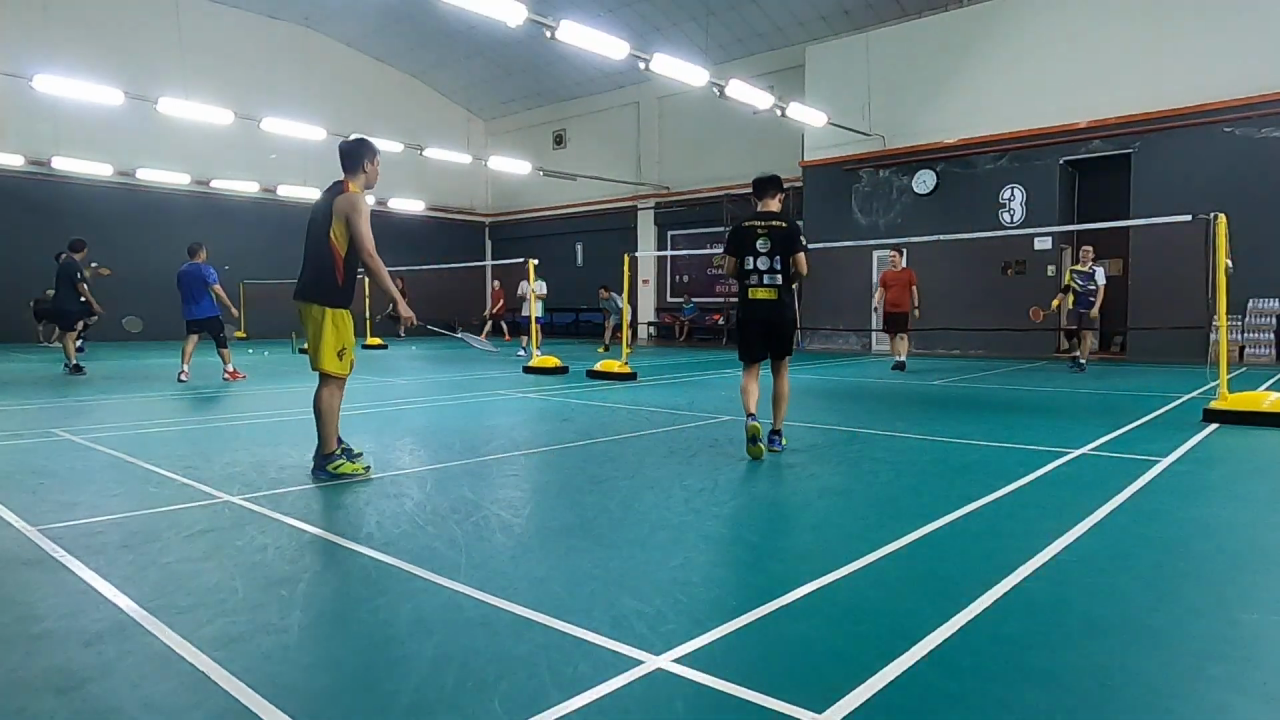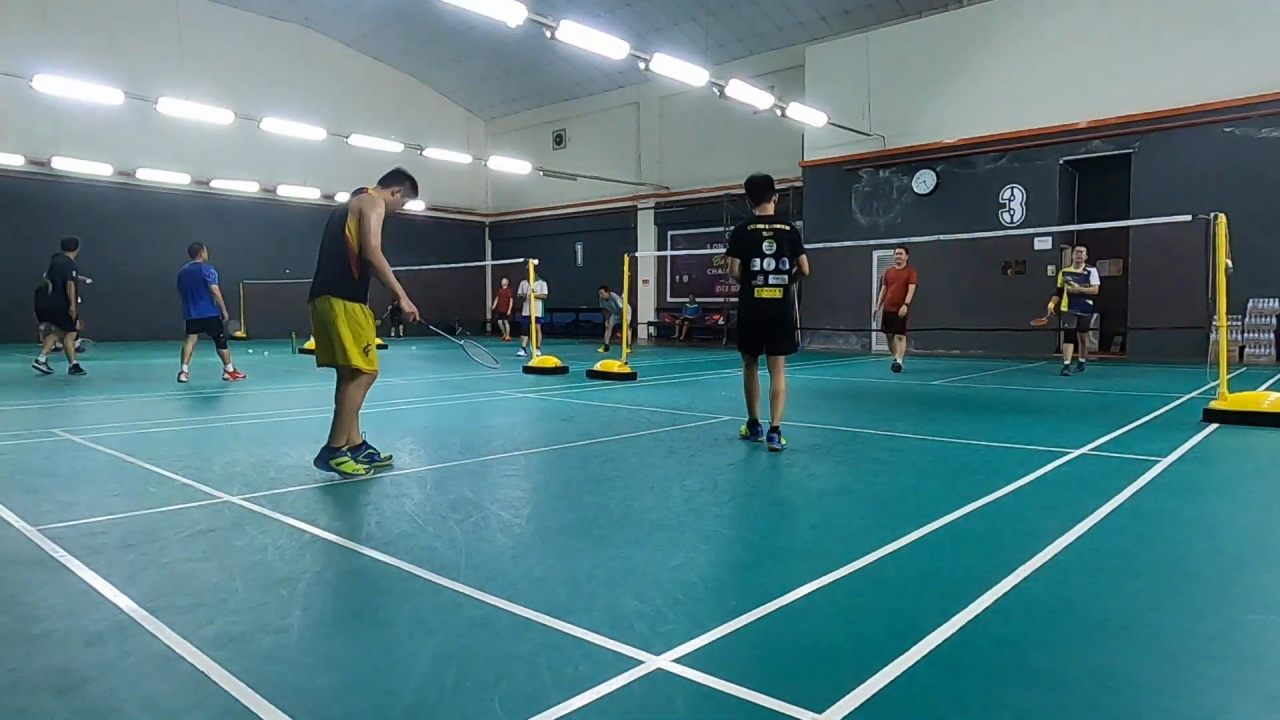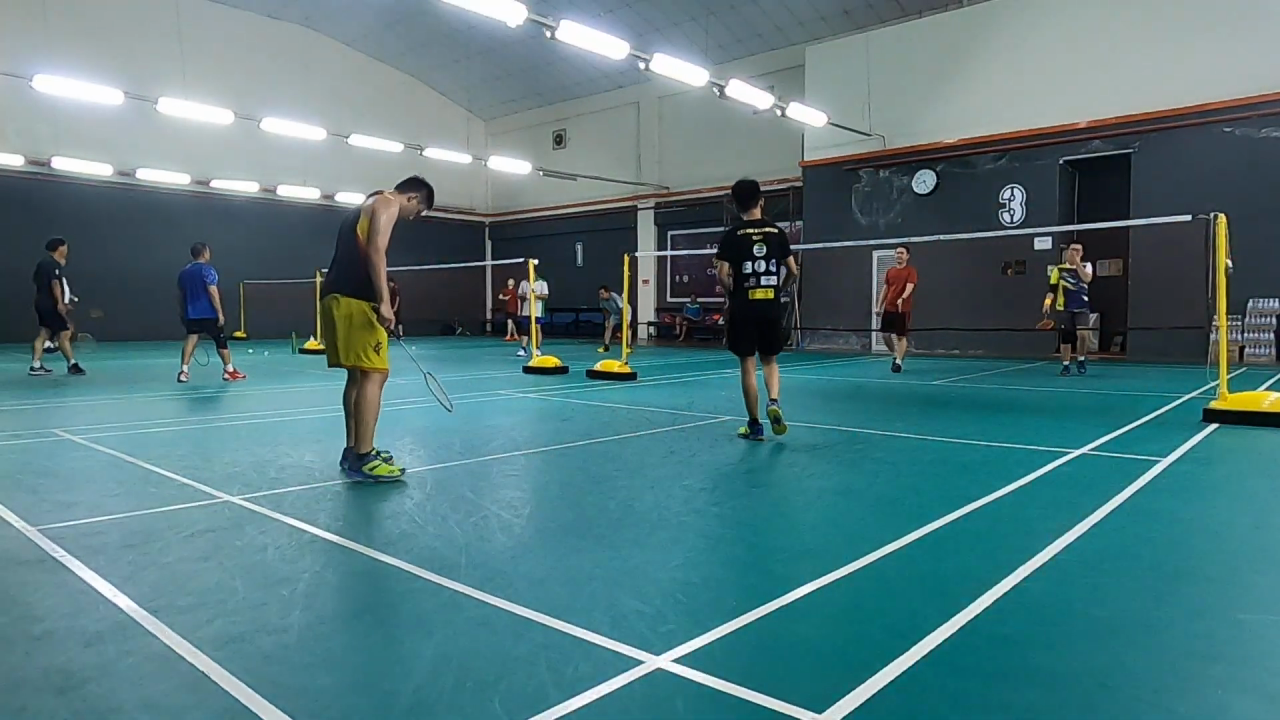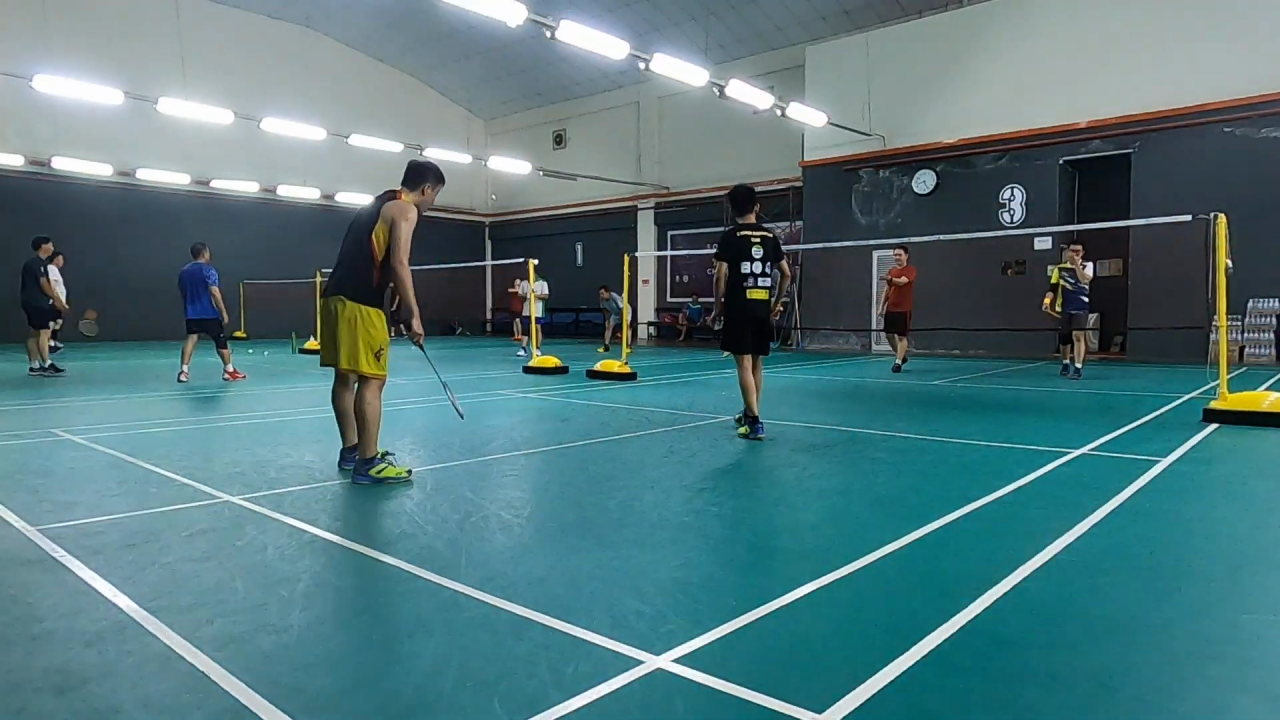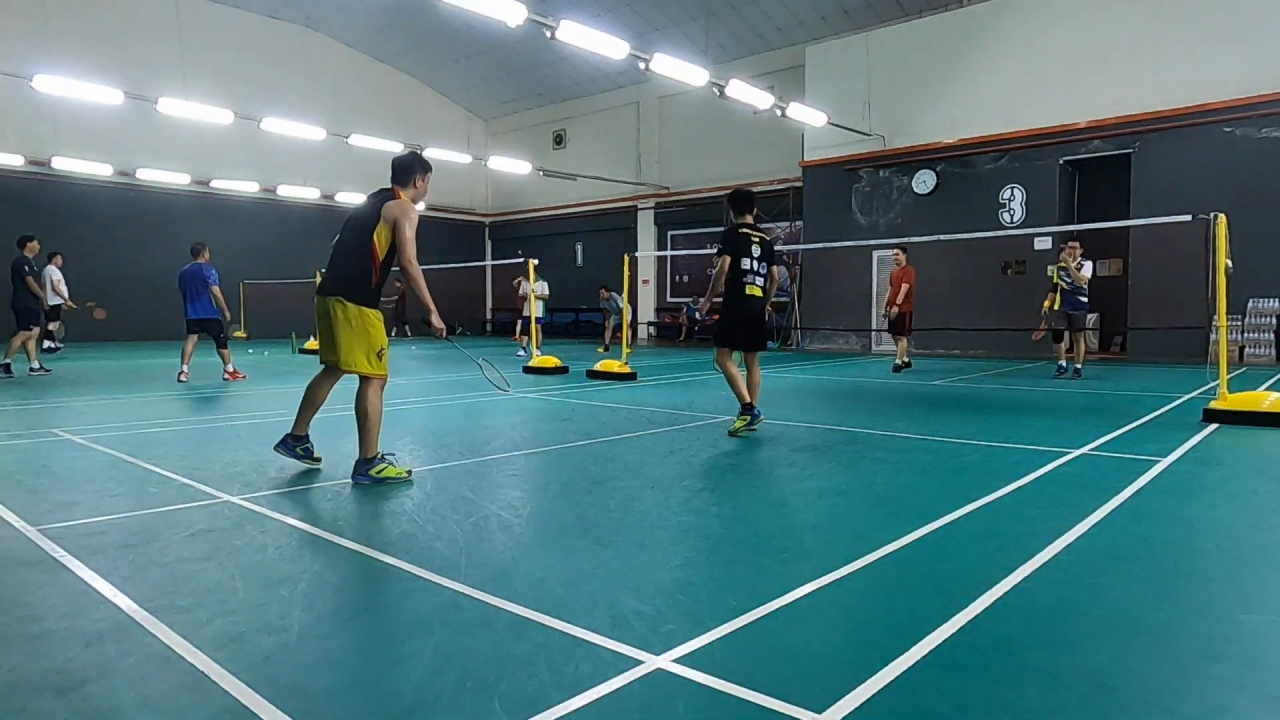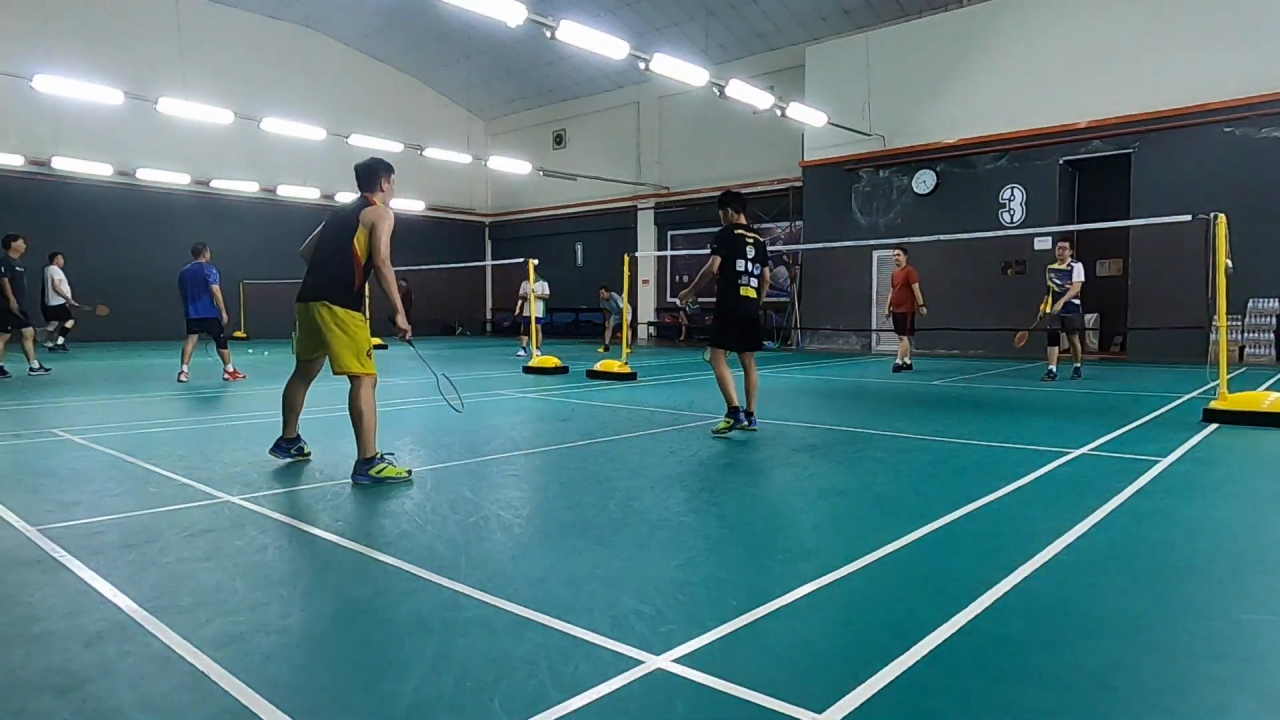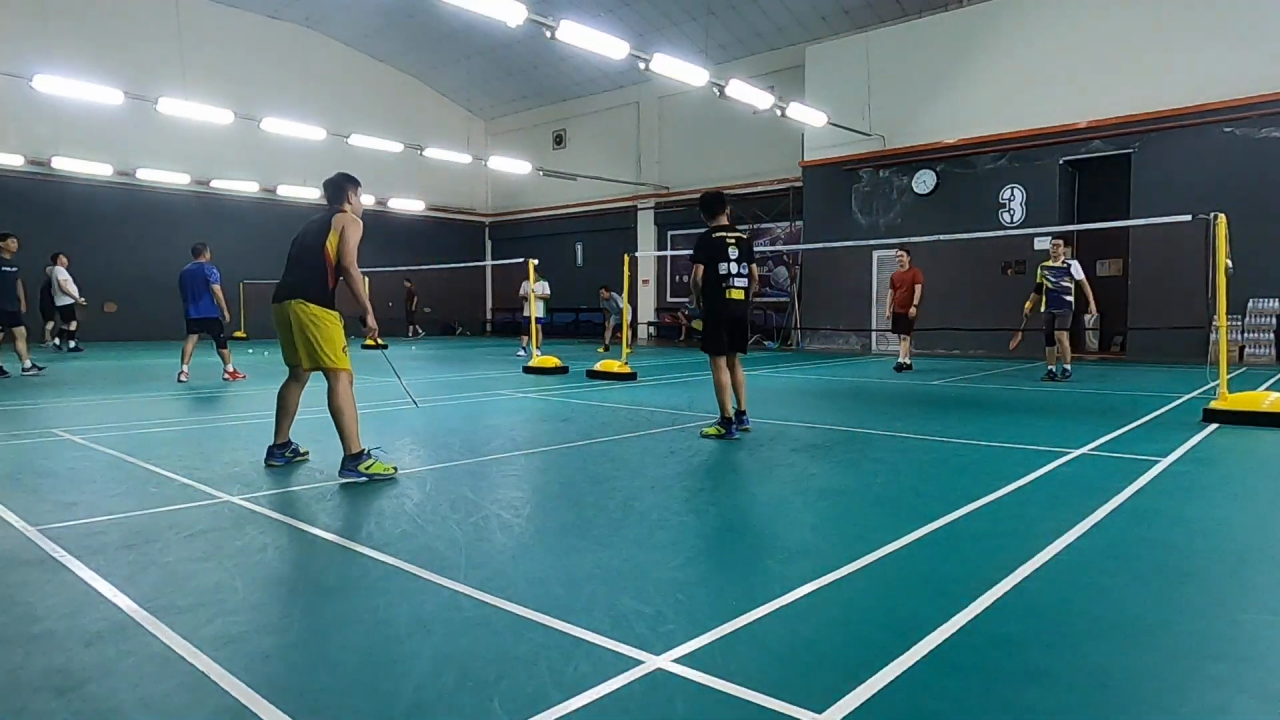
dt=0.3s
person 1, frame 1
left shoulder: (330, 197)
right shoulder: (354, 199)
right elbow: (368, 257)
right wrist: (398, 301)
left hip: (314, 296)
right hip: (329, 301)
left knee: (336, 374)
right knee: (332, 377)
left ankle: (332, 443)
right ankle: (328, 459)
person 1, frame 2
left shoulder: (352, 204)
right shoulder: (372, 202)
right elbow: (372, 253)
right wrist: (402, 297)
left hip: (325, 296)
right hip: (343, 298)
left knee: (350, 375)
right knee: (363, 372)
left ankle: (354, 446)
right ankle: (333, 451)
person 1, frame 3
left shoulder: (367, 206)
right shoulder: (387, 204)
right elbow: (375, 253)
right wrist: (384, 301)
left hip: (335, 296)
right hip: (353, 299)
left knee: (359, 375)
right knee: (373, 374)
left ankle: (355, 450)
right ankle: (363, 459)
person 1, frame 4
left shoulder: (377, 205)
right shoulder: (406, 209)
right elbow: (399, 264)
right wrist: (413, 315)
left hip: (336, 296)
right hip: (359, 302)
left knee: (346, 377)
right knee: (372, 379)
left ankle: (351, 450)
right ankle: (367, 463)
person 1, frame 5
left shoulder: (370, 204)
right shoulder: (404, 209)
left elbow: (338, 246)
right elbow: (407, 262)
right wrist: (432, 311)
left hip: (329, 295)
right hip: (356, 302)
left knee: (332, 370)
right knee: (373, 378)
left ankle: (296, 438)
right ankle: (368, 463)
person 1, frame 6
left shoulder: (341, 213)
right shoulder: (380, 213)
left elbow: (306, 252)
right elbow: (381, 264)
right wrist: (399, 312)
left hip: (309, 300)
right hip: (339, 305)
left knee: (305, 371)
right knee: (364, 378)
left ankle: (288, 440)
right ankle: (368, 463)
person 1, frame 7
left shoulder: (315, 224)
right shoulder: (350, 220)
right elbow: (348, 266)
right wrist: (368, 312)
left hip: (283, 302)
right hip: (311, 304)
left knee: (298, 374)
right knee: (340, 376)
left ankle: (280, 447)
right ankle: (354, 458)
person 2, frame 1
left shoulder: (740, 229)
right shoulder: (789, 227)
left elbow: (729, 269)
right elbow: (801, 270)
left hip: (750, 308)
right hip: (780, 308)
left knee: (750, 370)
right knee: (780, 370)
left ankle: (751, 418)
right ankle: (776, 434)
person 2, frame 2
left shoulder: (741, 231)
right shoulder: (789, 230)
left elbow: (734, 272)
right elbow: (804, 270)
left hip: (751, 306)
right hip: (781, 307)
left knee: (751, 365)
right knee: (777, 369)
left ankle: (754, 425)
right ankle: (775, 431)
person 2, frame 3
left shoulder: (732, 236)
right shoulder: (777, 233)
left elbow: (722, 275)
right elbow: (792, 271)
left wrist: (734, 297)
left hip: (744, 308)
right hip: (771, 307)
left knee: (748, 366)
right knee: (770, 361)
left ankle: (755, 424)
right ankle: (774, 404)
person 2, frame 4
left shoulder: (731, 236)
right shoulder: (770, 237)
left elbow: (721, 275)
right elbow: (786, 273)
left wrist: (718, 305)
right wrist: (776, 302)
left hip: (739, 307)
right hip: (763, 308)
left knee: (744, 364)
right knee: (756, 363)
left ankle: (754, 423)
right ankle: (750, 414)
person 2, frame 5
left shoulder: (733, 233)
right shoulder: (765, 239)
left elbow: (723, 268)
right elbow: (774, 278)
left wrist: (708, 299)
right wrist: (766, 305)
left hip: (737, 304)
right hip: (757, 305)
left knee: (723, 358)
right knee: (752, 361)
left ankle: (748, 407)
right ankle: (751, 411)
person 2, frame 6
left shoulder: (727, 234)
right shoulder: (759, 240)
left elbow: (712, 268)
right elbow: (765, 279)
left wrist: (691, 290)
left hip: (730, 305)
right hip: (751, 307)
left knee: (718, 359)
right knee: (749, 361)
left ankle: (734, 412)
right ankle: (750, 416)
person 2, frame 7
left shoulder: (706, 239)
right shoulder: (744, 238)
left elbow: (697, 277)
right elbow: (754, 277)
left wrist: (698, 297)
left hip: (718, 308)
right hip: (740, 308)
left knee: (718, 365)
right knee: (734, 361)
left ankle: (727, 423)
right ankle: (741, 415)
